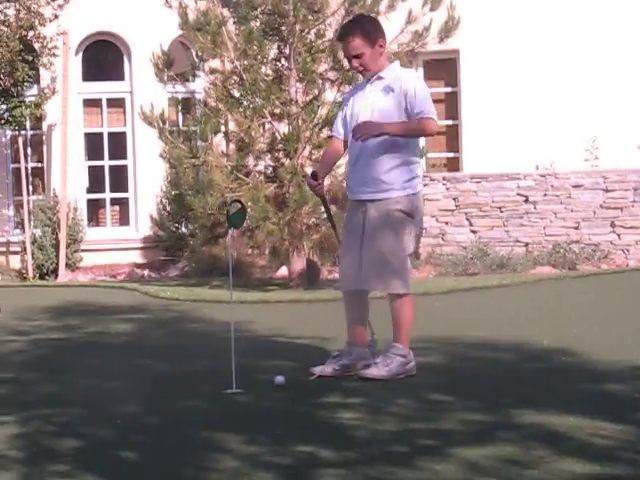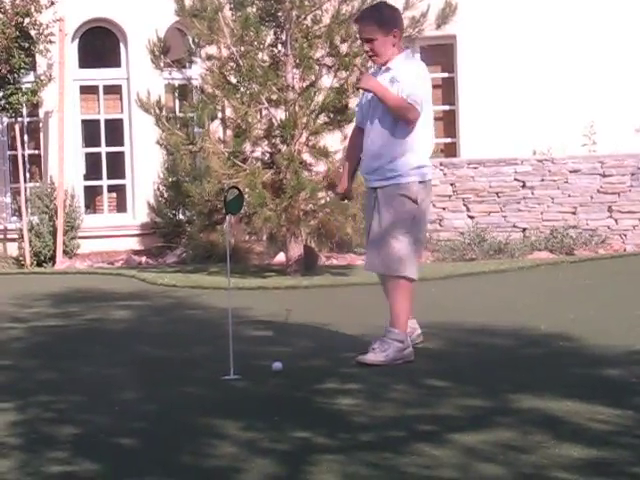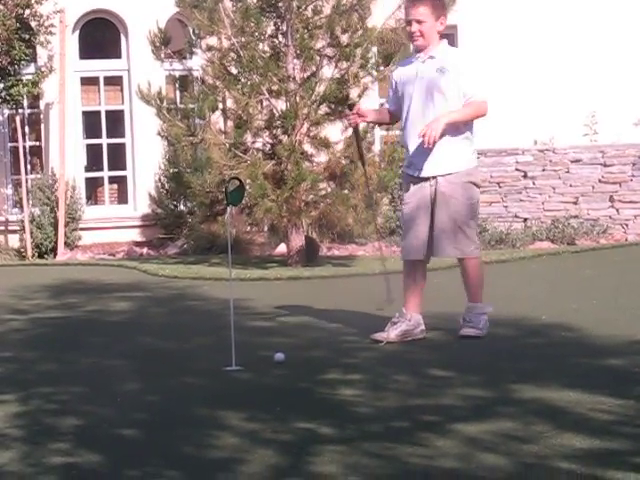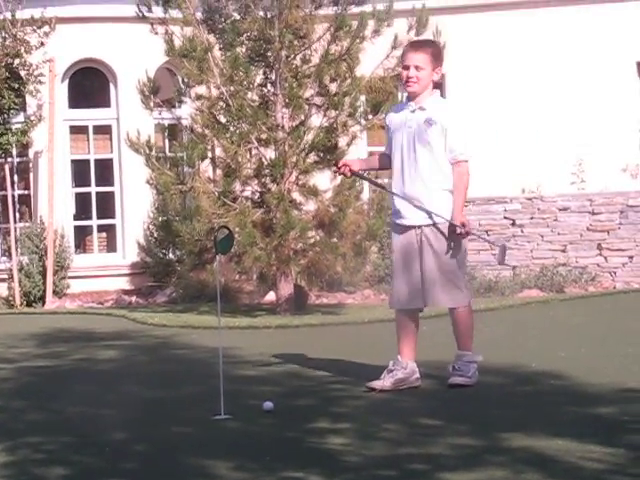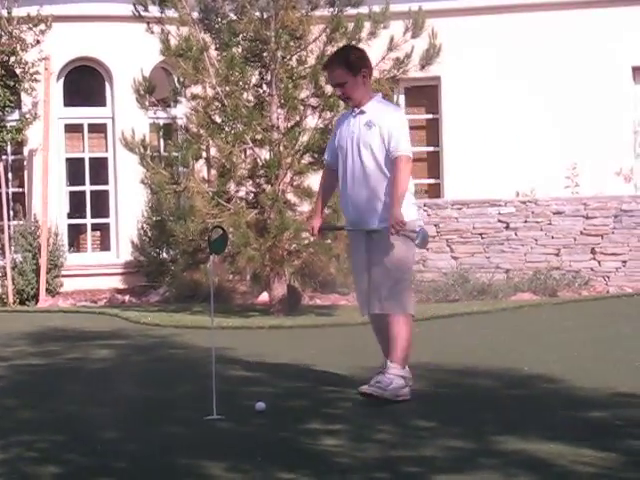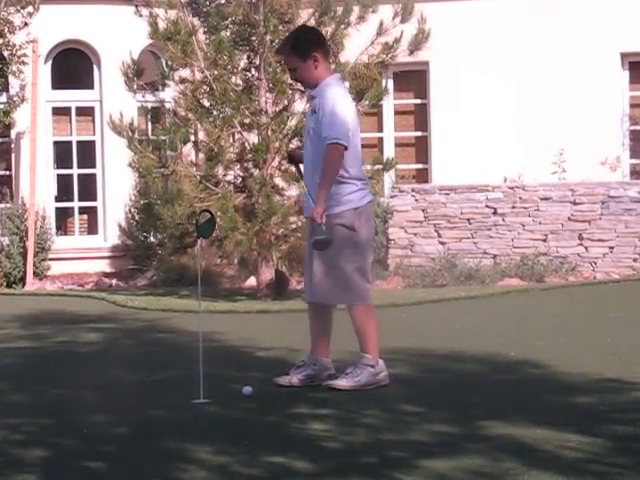
dt=0.7s
person 1, frame 1
left shoulder: (406, 80)
right shoulder: (354, 94)
left elbow: (428, 125)
right elbow: (339, 141)
left wrist: (383, 128)
right wrist: (319, 174)
left hip: (396, 196)
right hip: (359, 197)
left knee: (394, 275)
right knee: (353, 276)
left ankle: (401, 354)
right ankle: (356, 350)
person 1, frame 2
left shoulder: (412, 69)
right shoulder: (375, 77)
left elbow: (410, 112)
right elbow: (360, 130)
left wrist: (376, 88)
right wrist: (346, 172)
left hip: (406, 181)
right hip: (376, 182)
left knee: (398, 260)
right knee: (382, 260)
left ankle: (397, 340)
right ankle: (406, 326)
person 1, frame 3
left shoulder: (455, 61)
right shoulder: (402, 70)
left elbow: (480, 106)
right elbow: (393, 113)
left wrist: (442, 120)
right wrist: (367, 115)
left hip: (456, 169)
right hip: (415, 172)
left knee: (463, 243)
right knee: (413, 248)
left ankle: (477, 312)
right ankle: (411, 318)
person 1, frame 4
left shoulder: (445, 114)
right shoulder: (394, 115)
left elbow: (460, 165)
left wrist: (459, 212)
right wrist: (358, 164)
left hip: (441, 220)
right hip: (403, 220)
left knee: (455, 293)
right knee: (404, 296)
left ankle: (466, 360)
right ankle: (405, 366)
person 1, frame 5
left shoulder: (388, 114)
right shoulder: (342, 123)
left elbow: (403, 162)
right elbow: (331, 169)
left wrist: (395, 207)
right wrist: (318, 211)
left hip: (390, 224)
right hip: (358, 225)
left knee: (393, 298)
right knee: (371, 302)
left ankle: (397, 375)
right ankle: (391, 369)
person 1, frame 6
left shoulder: (332, 96)
right shoulder: (320, 97)
left elbow: (337, 149)
left wrist: (320, 200)
right wrist: (301, 157)
left hip: (344, 208)
right hip: (326, 210)
left knee: (352, 287)
right knee: (316, 289)
left ankle: (371, 364)
right ankle: (319, 362)
